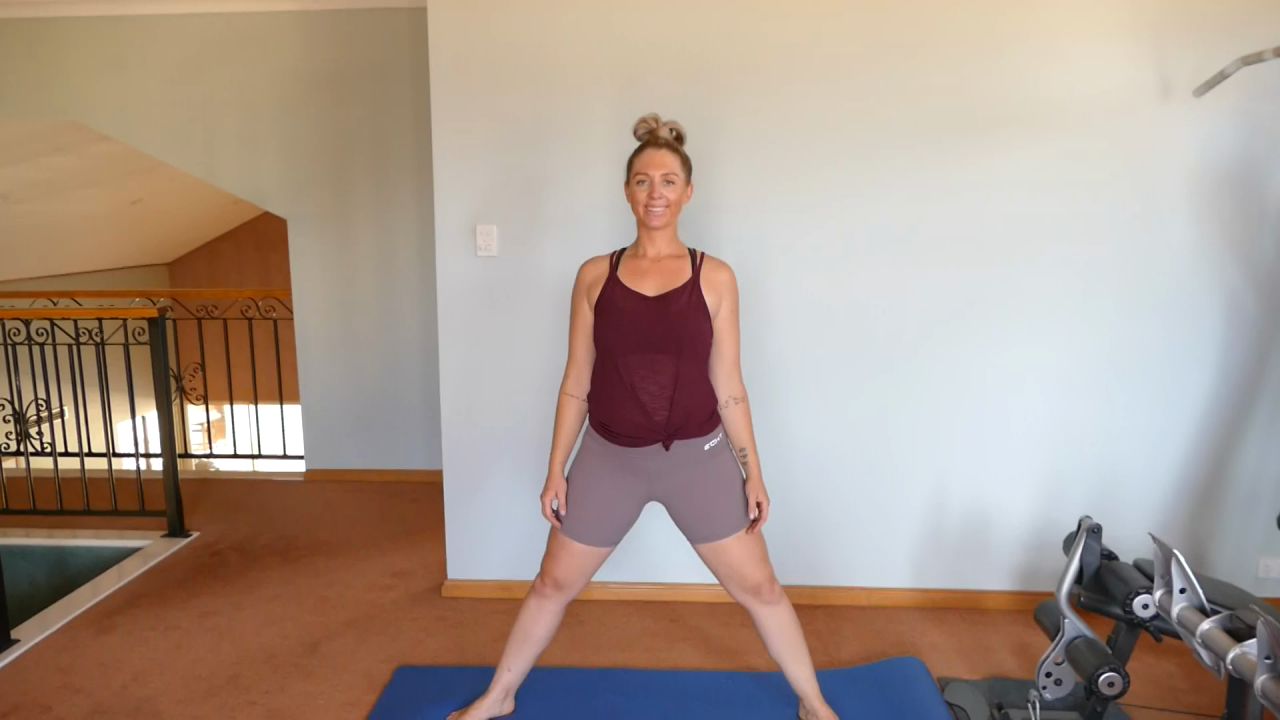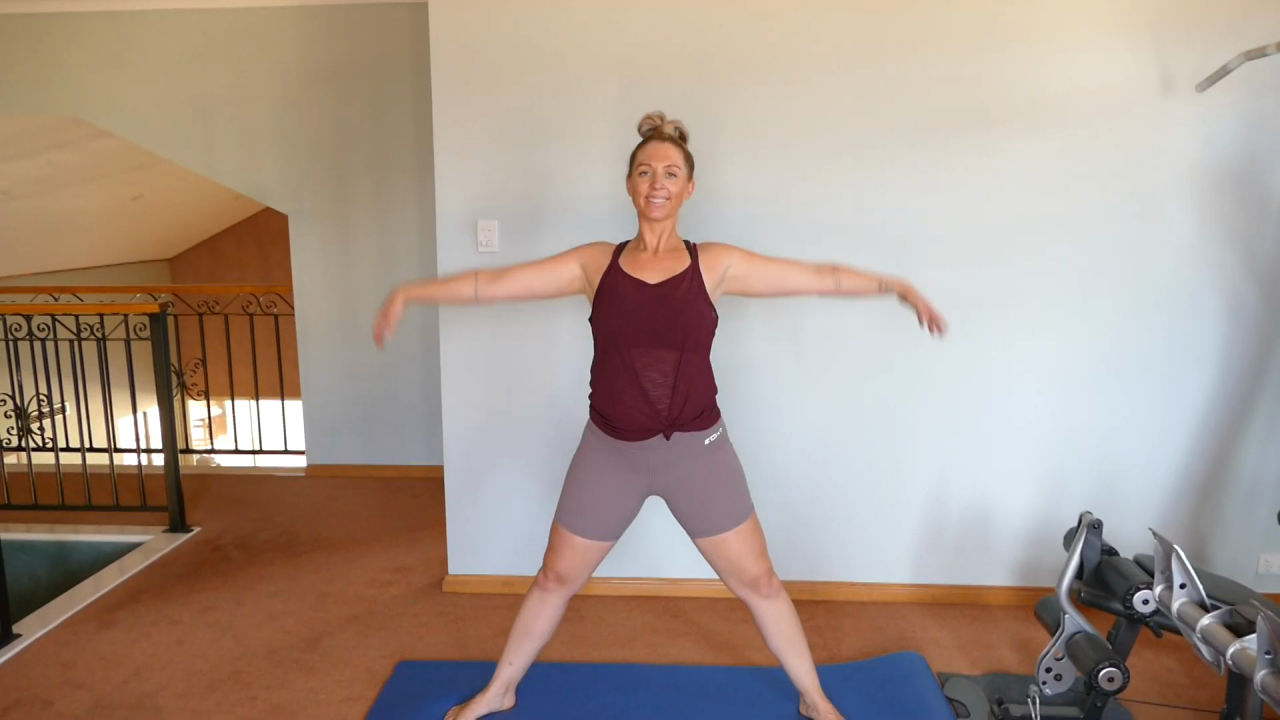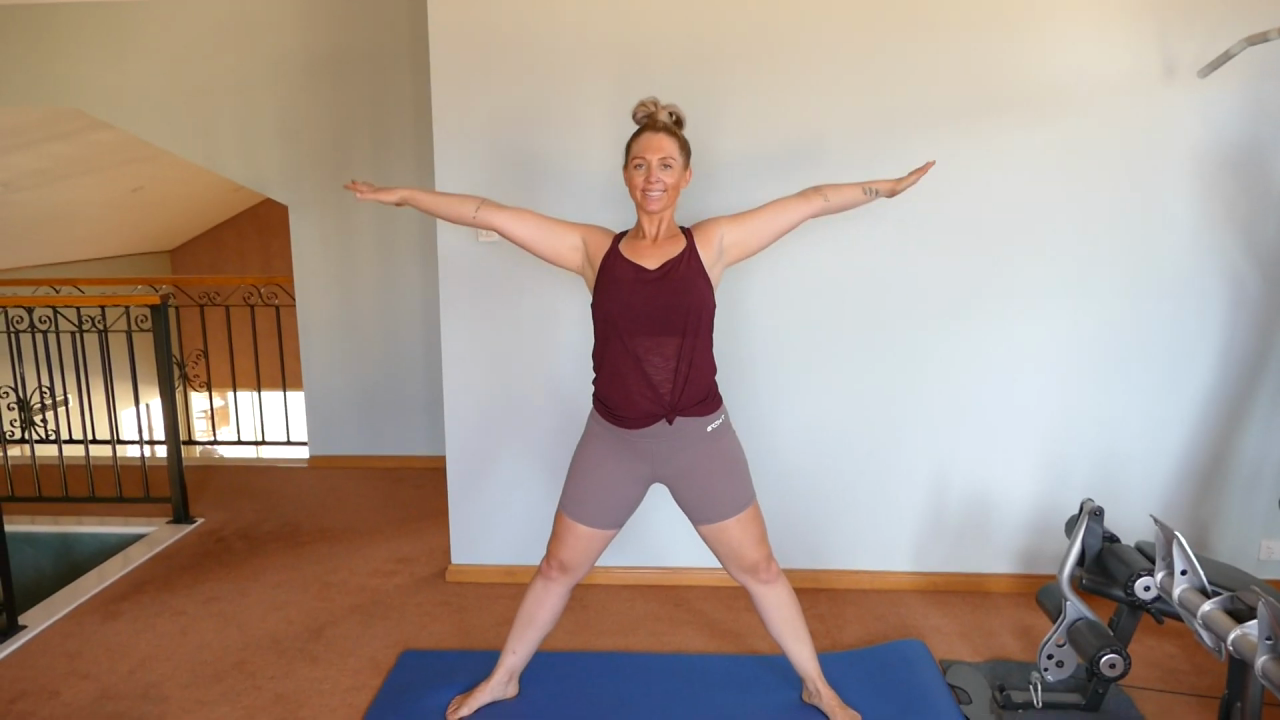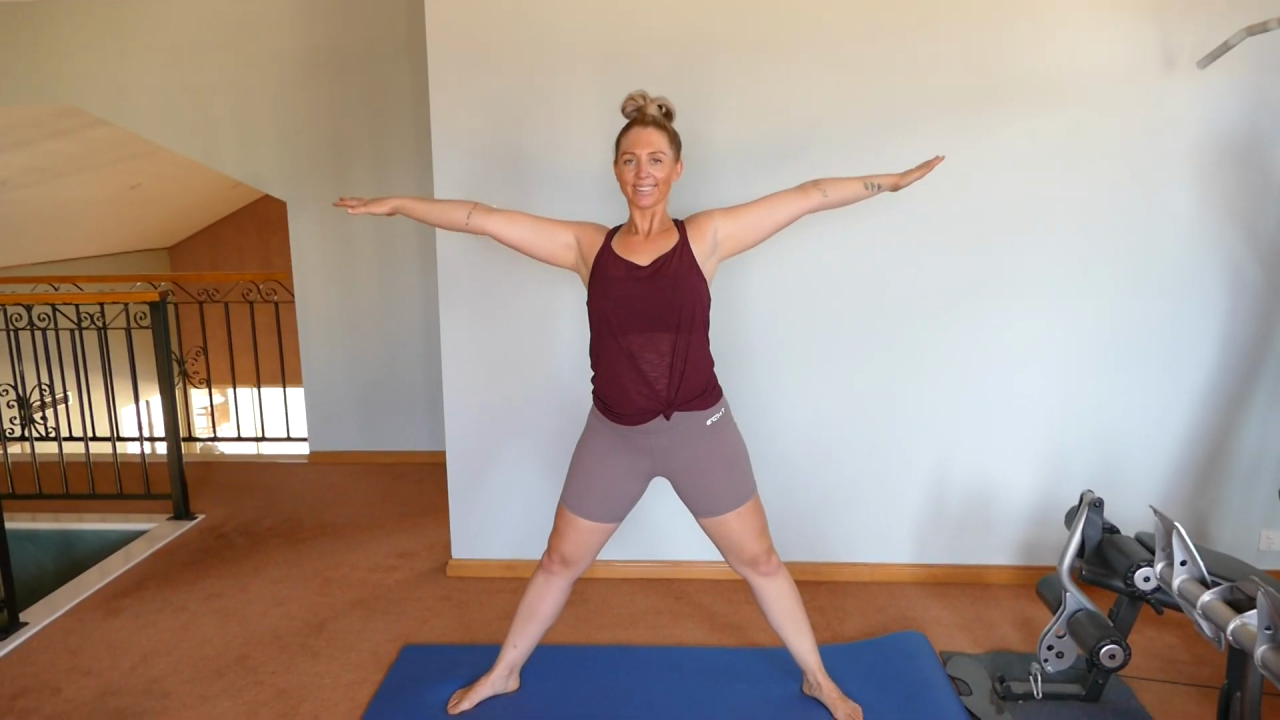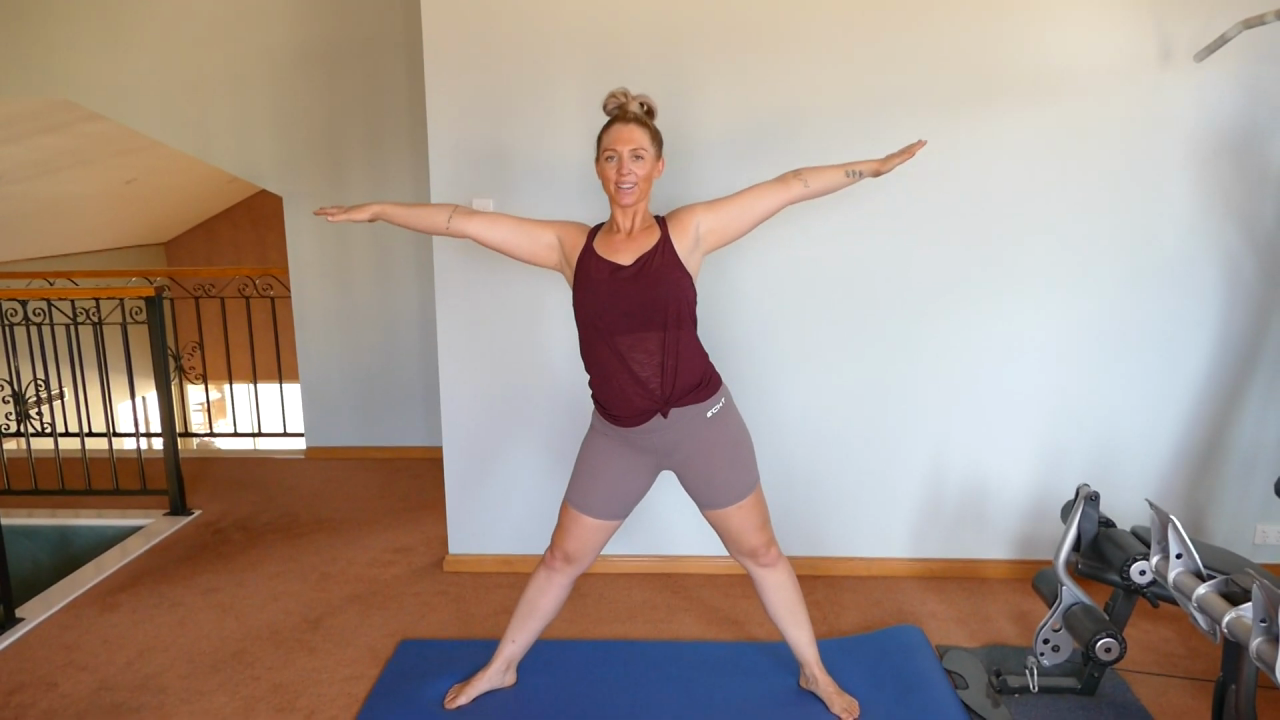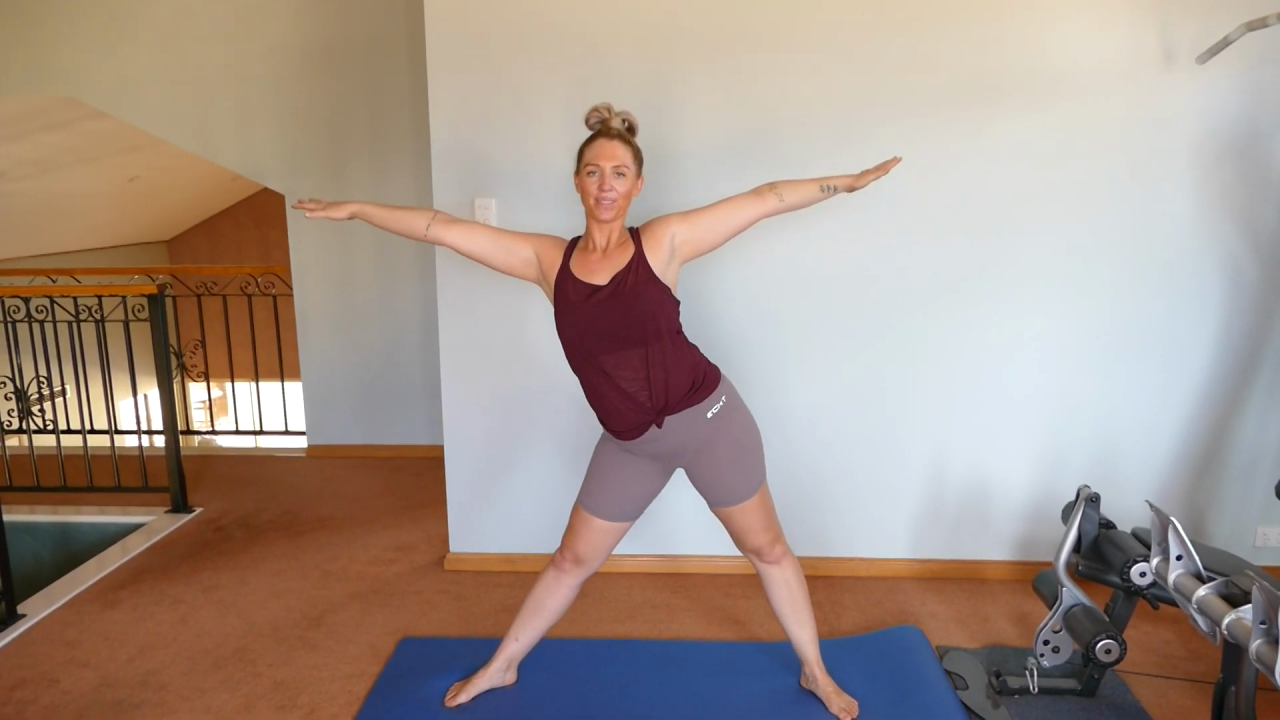
dt=0.5s
person 1, frame 1
left shoulder: (715, 277)
right shoulder: (594, 276)
left elbow: (728, 386)
right elbow: (576, 383)
left wrist: (753, 472)
right wrist: (555, 470)
left hip: (698, 458)
right hip: (609, 458)
left knee: (759, 588)
right knee: (553, 584)
person 1, frame 2
left shoulder: (714, 265)
right shoulder: (595, 263)
left elbow: (818, 276)
right elbow: (495, 282)
left wrist: (896, 286)
right wrist: (411, 292)
left hip: (697, 449)
right hip: (610, 450)
left knee: (758, 583)
right knee: (555, 580)
person 1, frame 3
left shoulder: (712, 243)
right shoulder: (593, 249)
left elbow: (811, 201)
right elbow: (489, 214)
left wrist: (885, 187)
right wrist: (403, 195)
left hip: (699, 438)
right hip: (613, 439)
left knee: (759, 569)
right knee: (560, 567)
person 1, frame 4
left shoulder: (704, 237)
right shoulder: (587, 245)
left elbow: (807, 195)
right elbow: (482, 217)
left wrist: (888, 181)
right wrist: (393, 204)
left hip: (699, 430)
right hip: (613, 436)
left knee: (758, 560)
right knee: (560, 561)
person 1, frame 5
left shoulder: (687, 231)
right shoulder: (570, 245)
left elbow: (788, 187)
right elbow: (463, 222)
left wrist: (872, 166)
right wrist: (375, 211)
left hip: (701, 422)
right hip: (617, 435)
left knee: (760, 551)
right knee: (563, 557)
right ankle: (501, 668)
person 1, frame 6
left shoulder: (661, 242)
right shoulder: (548, 261)
left elbow: (763, 200)
right elbow: (443, 228)
left wrist: (844, 181)
right wrist: (355, 208)
left hip: (707, 419)
right hip: (629, 441)
left knee: (766, 547)
right knee: (573, 559)
right ankle: (500, 667)
